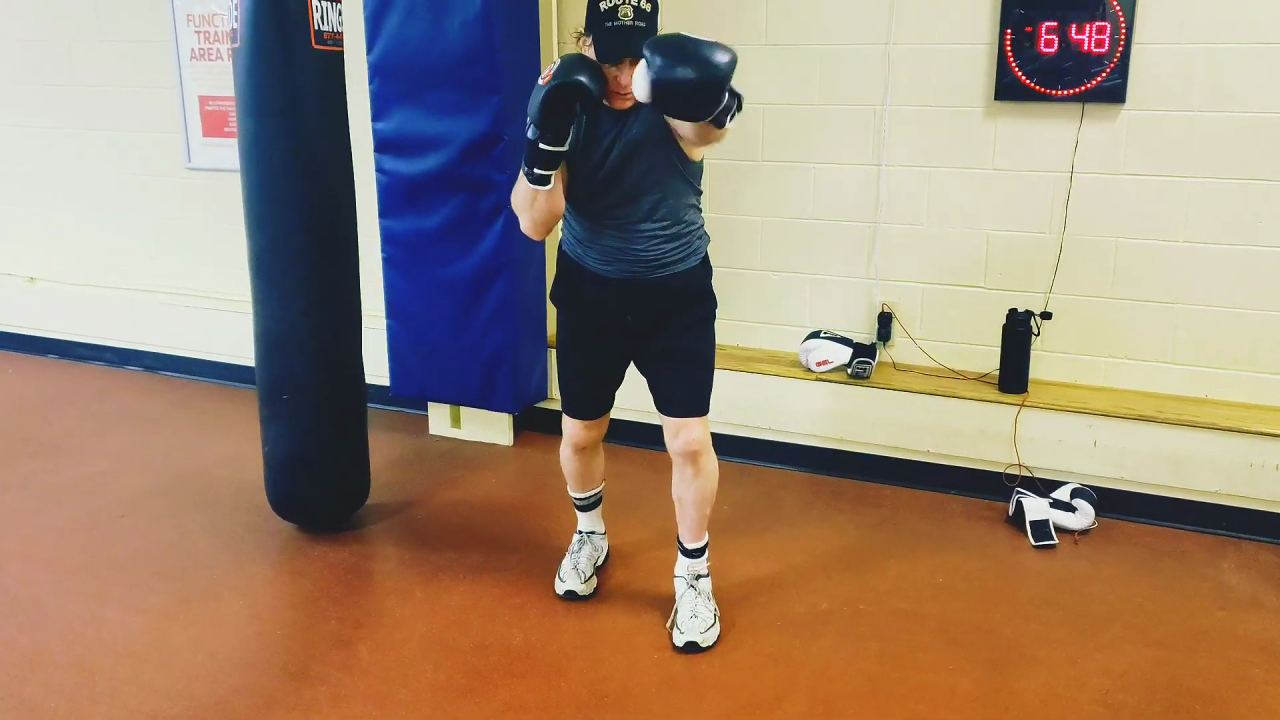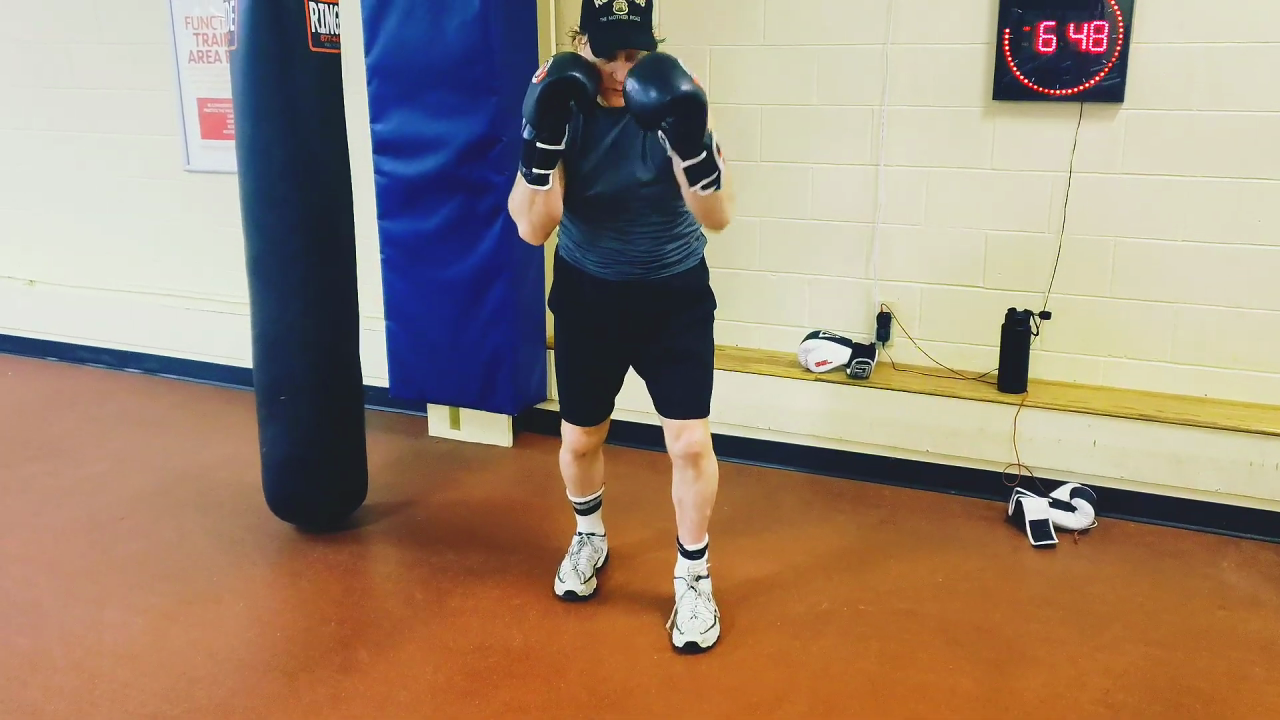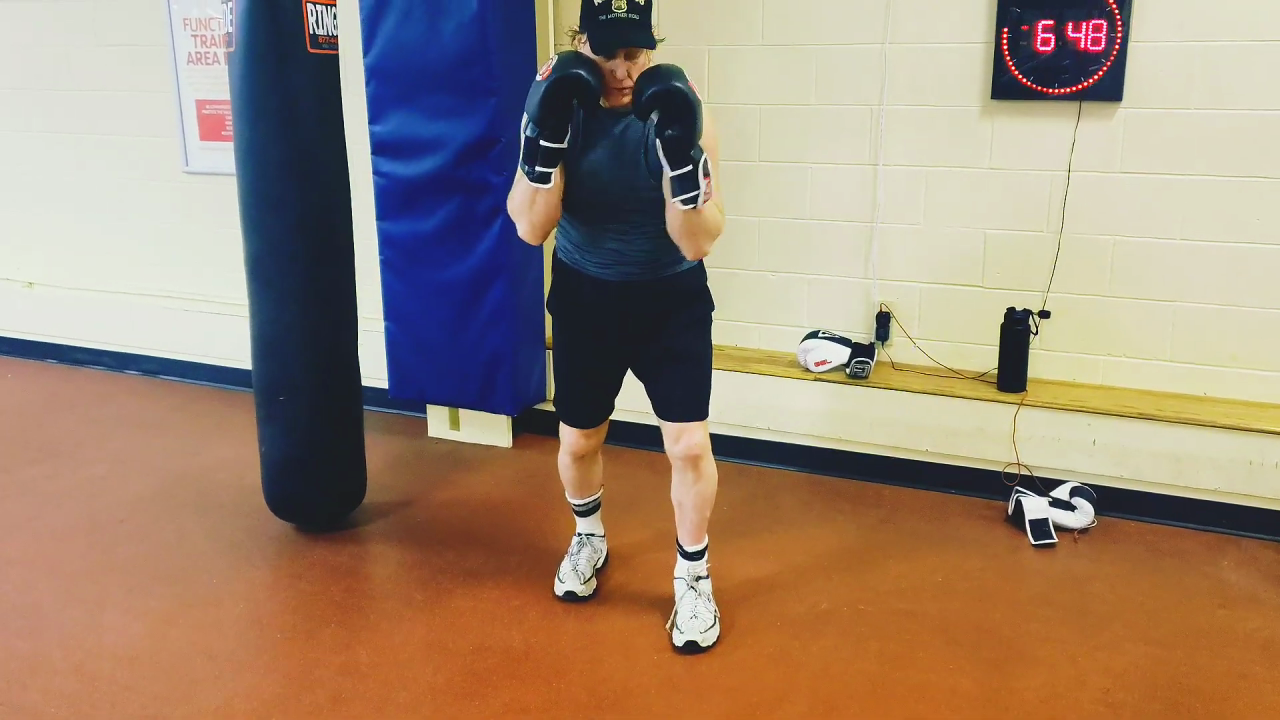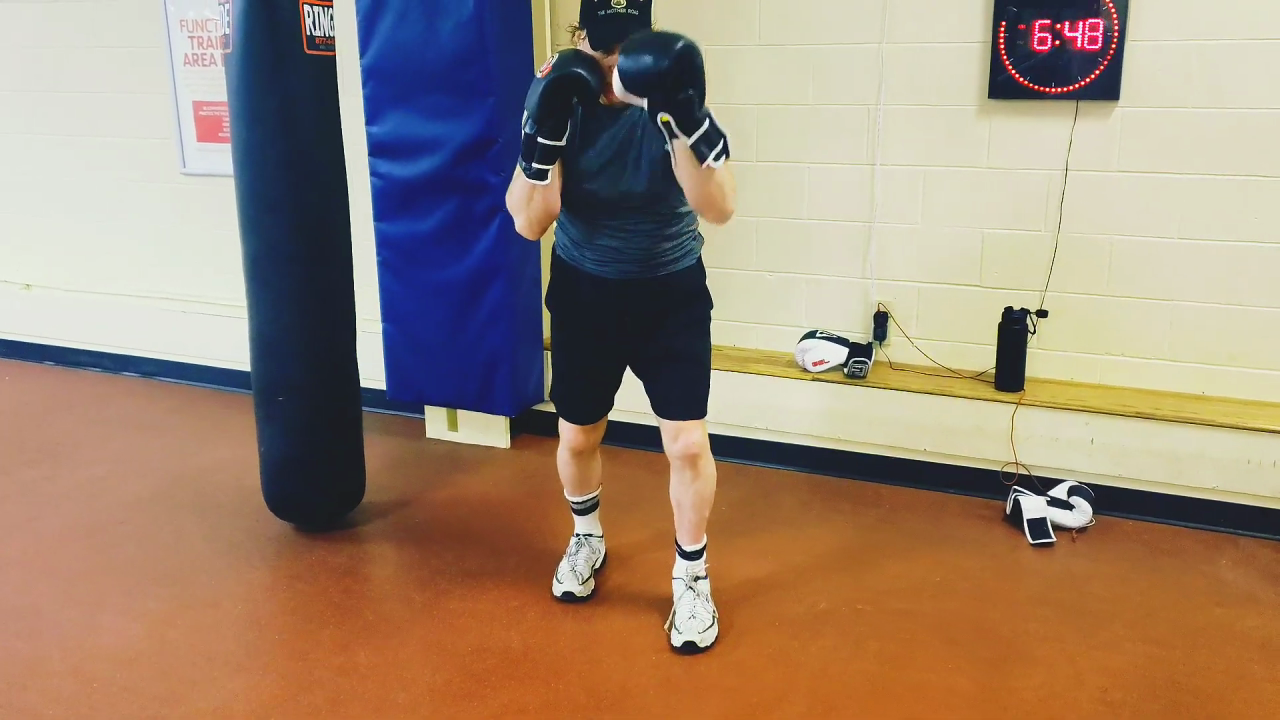
dt=0.2s
person 1, frame 1
left shoulder: (671, 103)
right shoulder: (568, 106)
left elbow: (708, 127)
right elbow: (534, 223)
left wrist: (709, 96)
right wrist: (545, 135)
left hip: (676, 294)
right hip: (590, 292)
left knee: (690, 441)
right knee: (580, 432)
left ankle: (693, 574)
right ankle: (590, 535)
person 1, frame 2
left shoulder: (666, 110)
right shoulder: (563, 108)
left elbow: (716, 217)
right elbow: (533, 228)
left wrist: (691, 135)
right wrist: (541, 136)
left hip: (675, 297)
right hip: (588, 297)
left knee: (690, 443)
right knee: (580, 439)
left ankle: (694, 577)
right ankle: (589, 537)
person 1, frame 3
left shoulder: (679, 111)
right shoulder: (561, 109)
left elbow: (698, 244)
right elbow: (531, 228)
left wrist: (681, 152)
right wrist: (545, 134)
left hip: (672, 300)
right hip: (586, 299)
left knee: (690, 446)
right knee: (578, 442)
left ankle: (693, 578)
right ankle: (589, 538)
person 1, frame 4
left shoulder: (671, 103)
right shoulder: (561, 106)
left elbow: (719, 209)
right elbow: (530, 222)
left wrist: (689, 115)
right wrist: (543, 131)
left hip: (671, 297)
right hip: (585, 295)
left knee: (687, 444)
right knee: (576, 437)
left ankle: (691, 576)
right ankle: (587, 537)
